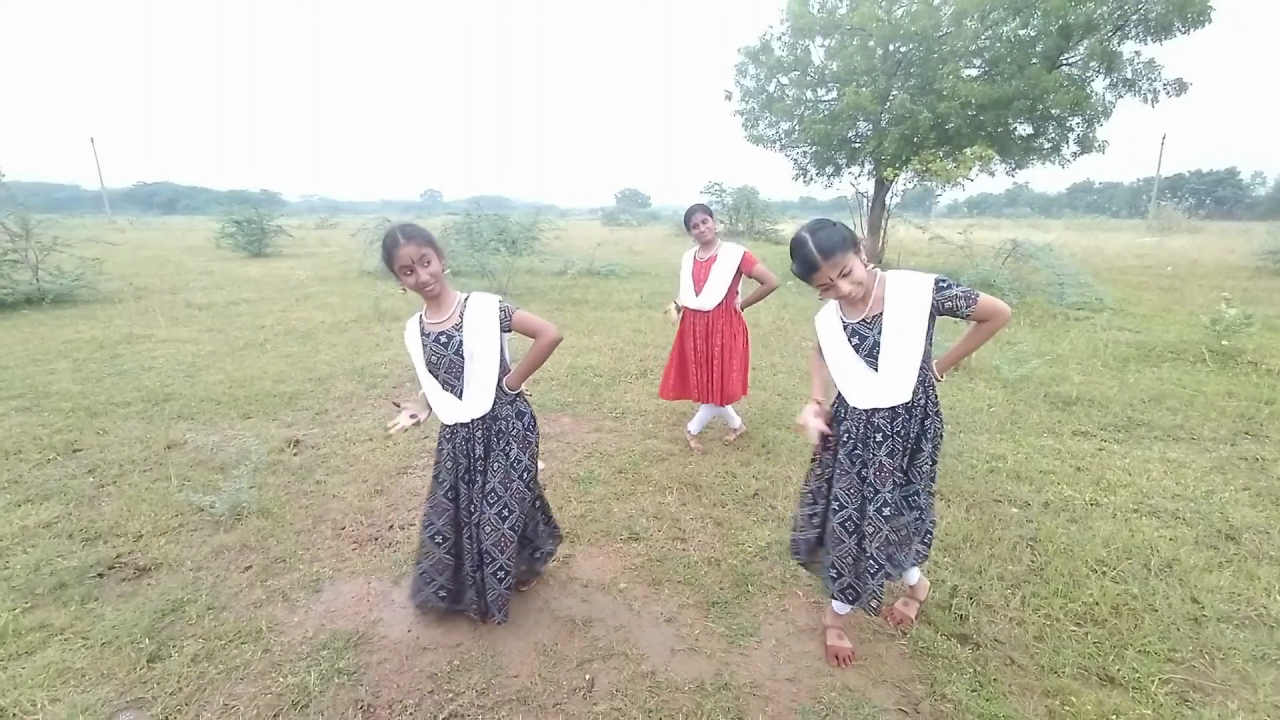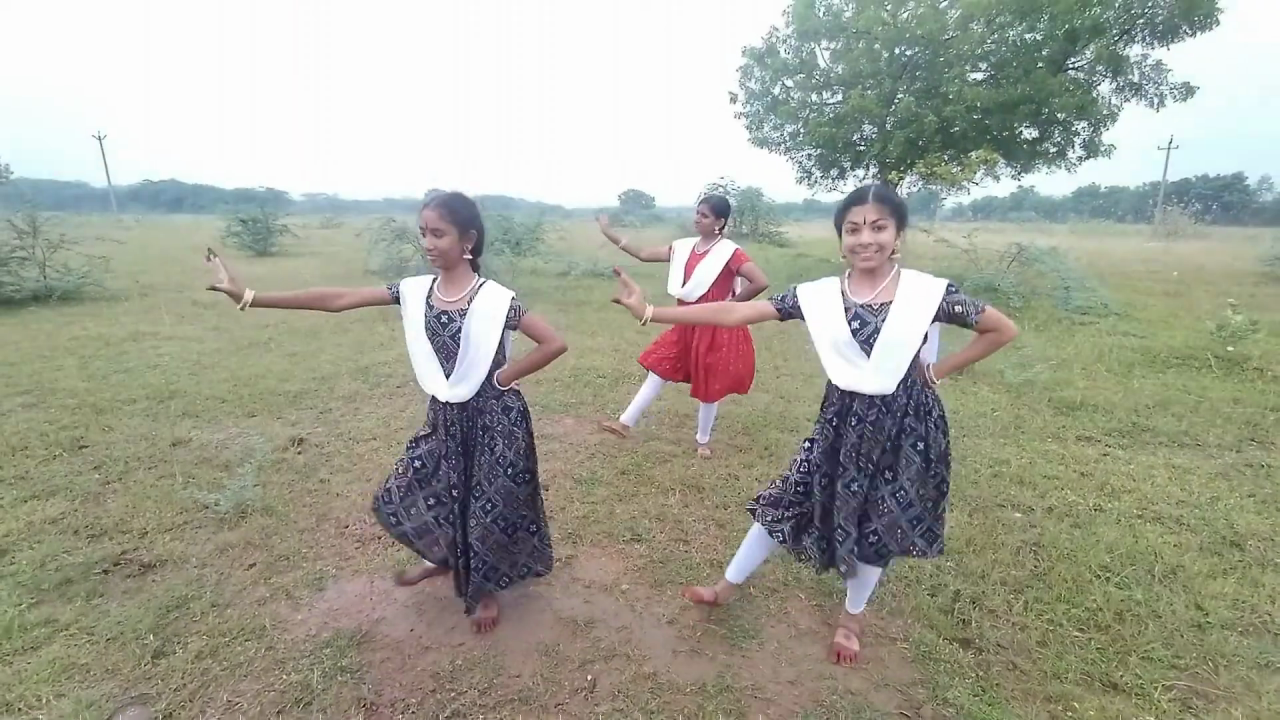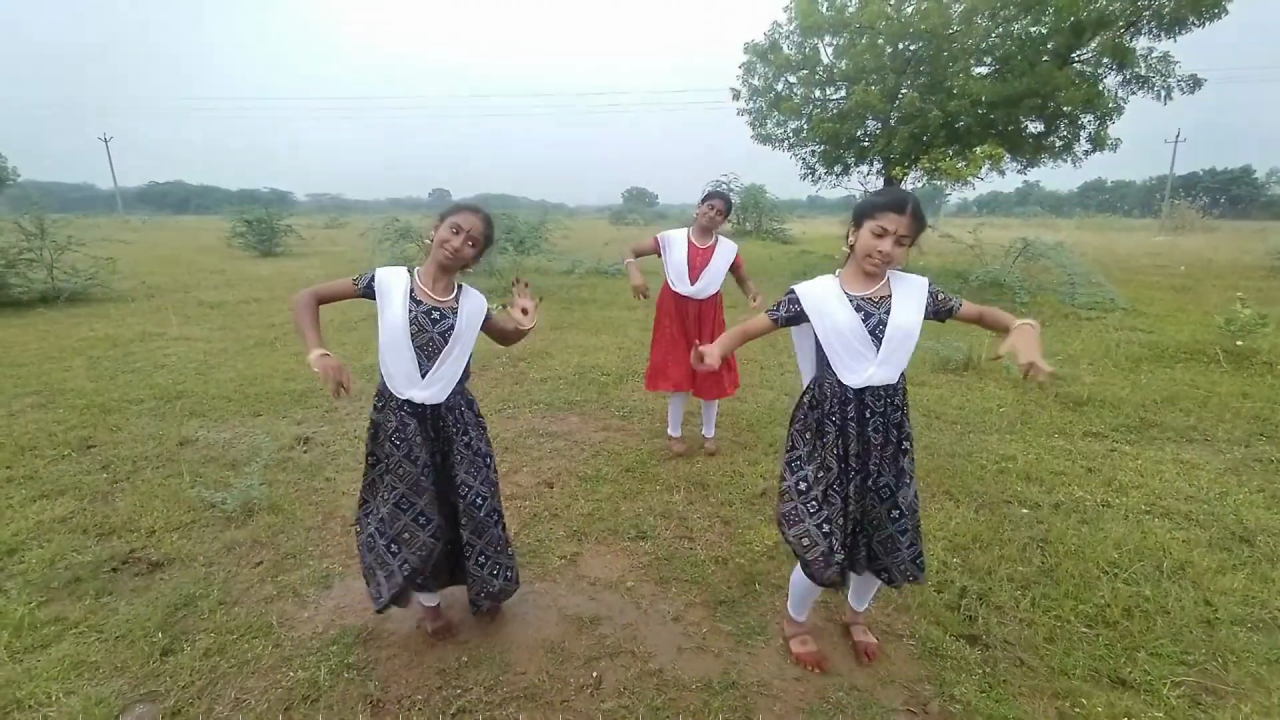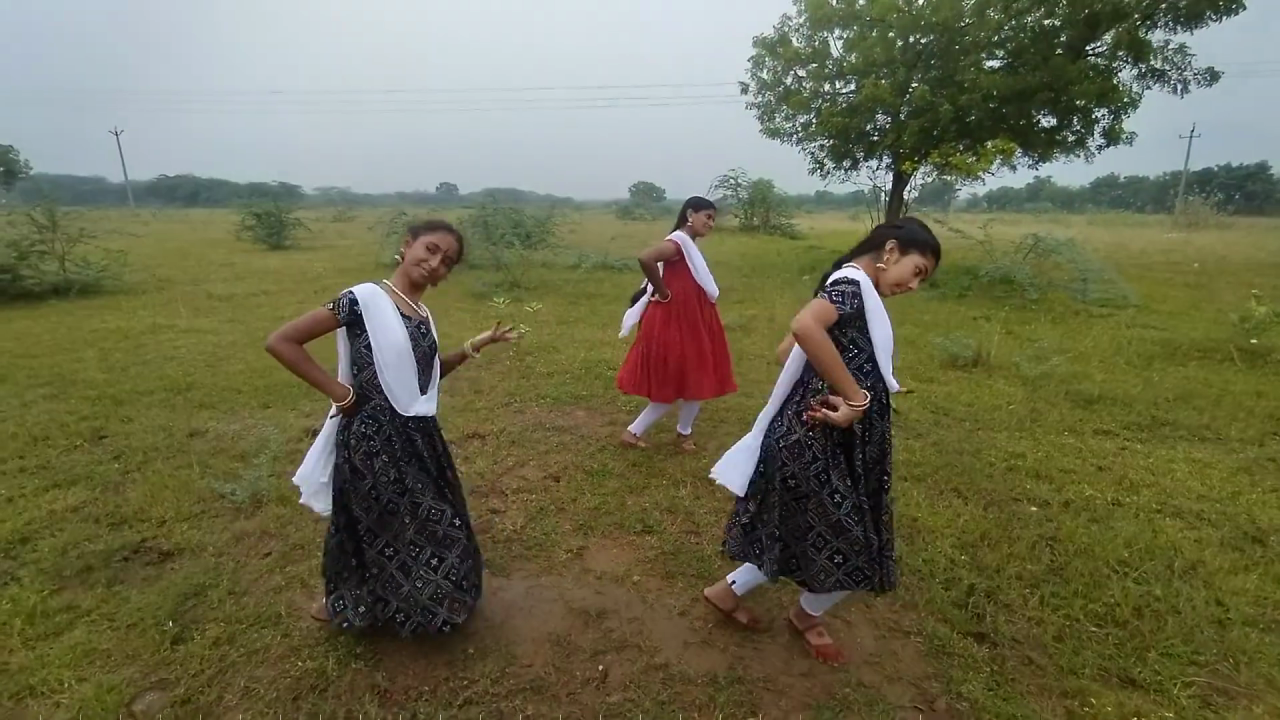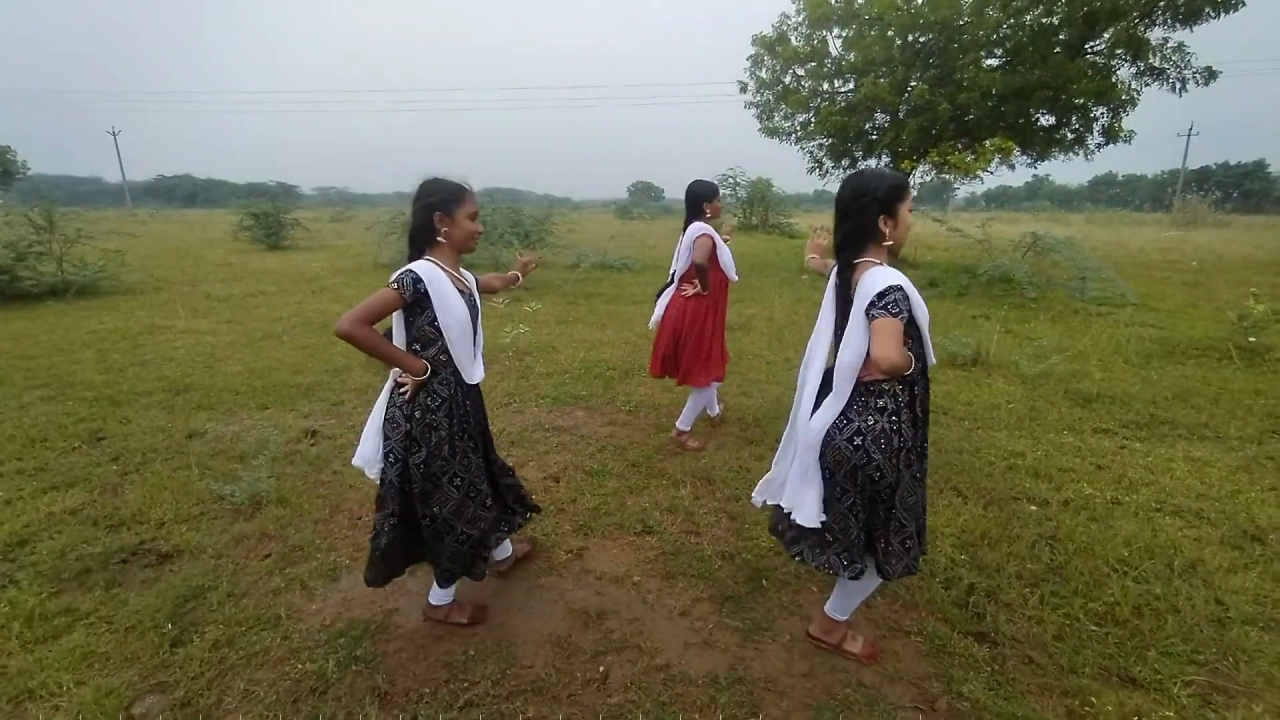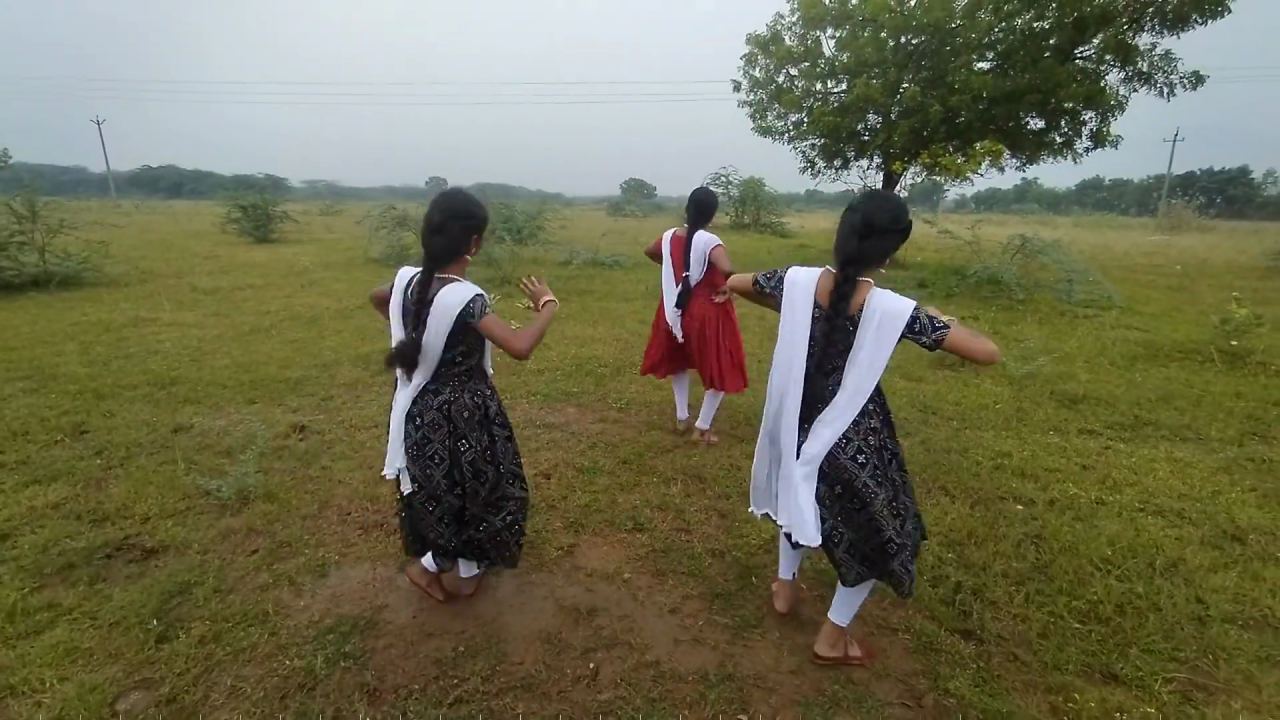
dt=0.5s
person 1, frame 1
left shoulder: (919, 291)
right shoulder: (827, 321)
left elbow: (998, 313)
left wrist: (941, 365)
right wrist: (816, 403)
left hip: (908, 429)
right hip: (852, 432)
left knee: (877, 525)
right knee: (847, 523)
left ankle: (836, 614)
right ankle: (914, 583)
person 1, frame 2
left shoulder: (930, 293)
right shoulder: (816, 296)
left elbow: (1003, 330)
right elbow: (735, 313)
left wrist: (936, 372)
right wrist: (651, 312)
left hip: (902, 425)
right hip: (843, 418)
left knee: (879, 524)
right knee: (786, 503)
left ankle: (851, 616)
right ankle: (728, 586)
person 1, frame 3
left shoulder: (915, 291)
right shoulder: (813, 294)
left elbow: (981, 313)
right elbow: (745, 330)
left wrist: (1023, 332)
right wrist: (715, 352)
left hip: (885, 426)
right hip: (826, 425)
left knee: (884, 534)
right knee: (825, 543)
left ankle: (858, 614)
right ankle: (794, 621)
person 1, frame 4
left shoulder: (855, 292)
right shoulder: (853, 285)
right elbow: (803, 325)
right wrist: (856, 396)
left hip: (829, 440)
right hip: (817, 443)
left knee: (807, 537)
right knee: (850, 546)
left ankle: (728, 591)
right ankle: (806, 615)
person 1, frame 5
left shoulder: (844, 273)
right shoulder: (890, 287)
right elbow: (886, 358)
left wrist: (818, 262)
right wrist: (904, 364)
left hip: (837, 420)
right hip: (870, 432)
right knee: (889, 543)
right ankle: (831, 623)
person 1, frame 6
left shoulder: (797, 281)
right shoulder: (893, 309)
left elbow: (735, 284)
right elbow: (987, 353)
right wrist: (947, 324)
left hip: (798, 428)
right hip: (854, 441)
left knee: (806, 501)
right knee: (875, 536)
left ankle: (785, 584)
right ankle: (832, 637)
person 2, frame 1
left shoulder: (485, 307)
right shoulder: (413, 331)
left elbow: (550, 335)
left wrist: (511, 382)
right wrist: (418, 409)
left hip: (504, 424)
right hip: (457, 435)
left knee: (501, 515)
right knee: (451, 518)
left ankle: (492, 596)
person 2, frame 2
left shoulder: (497, 300)
right shoulder: (414, 291)
left elbow: (555, 343)
right elbow: (338, 300)
left wrist: (505, 377)
right wrist: (251, 297)
left hip: (492, 417)
right hip: (446, 417)
left knee: (489, 505)
right knee: (406, 495)
left ankle: (486, 591)
right ankle: (441, 558)
person 2, frame 3
left shoulder: (473, 302)
right shoulder: (387, 281)
left elbow: (507, 337)
right elbow: (308, 297)
left wrist: (522, 324)
right wrist: (320, 354)
left hip: (454, 418)
right hip: (399, 417)
left knee: (473, 504)
right knee: (409, 512)
left ankle: (482, 590)
right ankle: (427, 599)
person 2, frame 4
left shoulder: (423, 315)
right shoulder: (362, 300)
right elbow: (280, 342)
left wrist: (472, 348)
right wrist: (339, 391)
left hip: (415, 434)
right hip: (374, 436)
person 2, frame 5
left shoulder: (459, 276)
right shoulder: (420, 276)
left elbow: (490, 285)
right elbow: (349, 326)
left wrist: (516, 275)
right wrist: (413, 366)
left hip: (457, 401)
right hip: (430, 407)
left knee: (478, 482)
right knee: (452, 500)
left ankle: (498, 551)
right ankle: (440, 601)
person 2, frame 6
left shoulder: (408, 280)
right shoulder: (466, 299)
left elbow: (377, 299)
right elbow: (519, 347)
right wrist: (548, 305)
left hip: (421, 409)
right hip: (461, 410)
left knee: (443, 492)
right knee: (491, 490)
left ankle: (462, 569)
right ankle: (429, 564)
person 3, frame 1
left shoulder: (735, 254)
right shoulder: (688, 258)
left elbow: (771, 282)
left wrist: (741, 304)
right wrist: (677, 304)
left hip: (723, 327)
right hip: (693, 328)
left knee: (719, 386)
right knee: (701, 385)
left ankle: (693, 430)
right ankle: (735, 424)
person 3, frame 2
left shoulder: (730, 252)
right shoulder: (684, 247)
left elbow: (761, 282)
right elbow: (644, 254)
left wrist: (733, 302)
right wrist: (611, 235)
left hip: (714, 325)
right hip: (686, 322)
left knee: (709, 385)
right knee: (658, 368)
left ankle: (703, 439)
right ankle: (626, 423)
person 3, frame 3
left shoulder: (728, 249)
right shoulder: (671, 239)
left elbow: (744, 279)
right elbow: (630, 252)
left wrist: (754, 296)
right wrist: (635, 277)
left hip: (707, 319)
right hip: (673, 316)
left knee: (711, 378)
right knee: (678, 377)
left ankle: (709, 433)
right ankle: (674, 433)
person 3, frame 4
left shoulder: (688, 246)
right shoulder: (679, 242)
right elbow: (645, 258)
right wrist: (662, 293)
left hip: (689, 324)
right hip: (674, 323)
left knee: (687, 383)
right knee: (687, 383)
left ankle: (634, 432)
right ankle: (684, 432)
person 3, frame 5
left shoulder: (694, 230)
right shoulder: (704, 232)
right elbow: (699, 261)
left wrist: (721, 241)
right wrist: (705, 286)
left hip: (687, 309)
right hip: (697, 311)
left knee: (704, 364)
right knee: (709, 372)
left ankle: (713, 409)
right ankle: (682, 429)
person 3, frame 6
left shoulder: (670, 236)
right shoulder: (709, 241)
left elbow: (649, 252)
right elbow: (727, 270)
right wrist: (724, 289)
left hip: (674, 313)
right hip: (706, 314)
left knee: (679, 364)
right knee: (720, 370)
left ankle: (682, 418)
right ankle: (703, 428)
